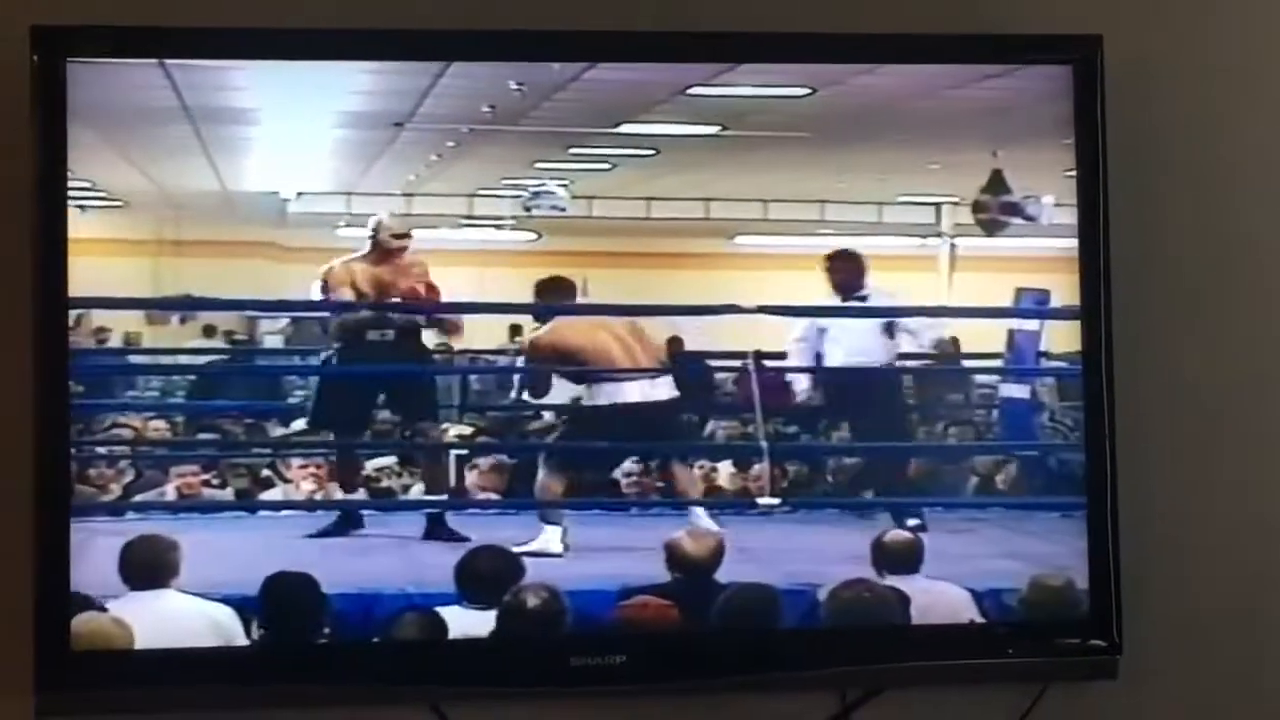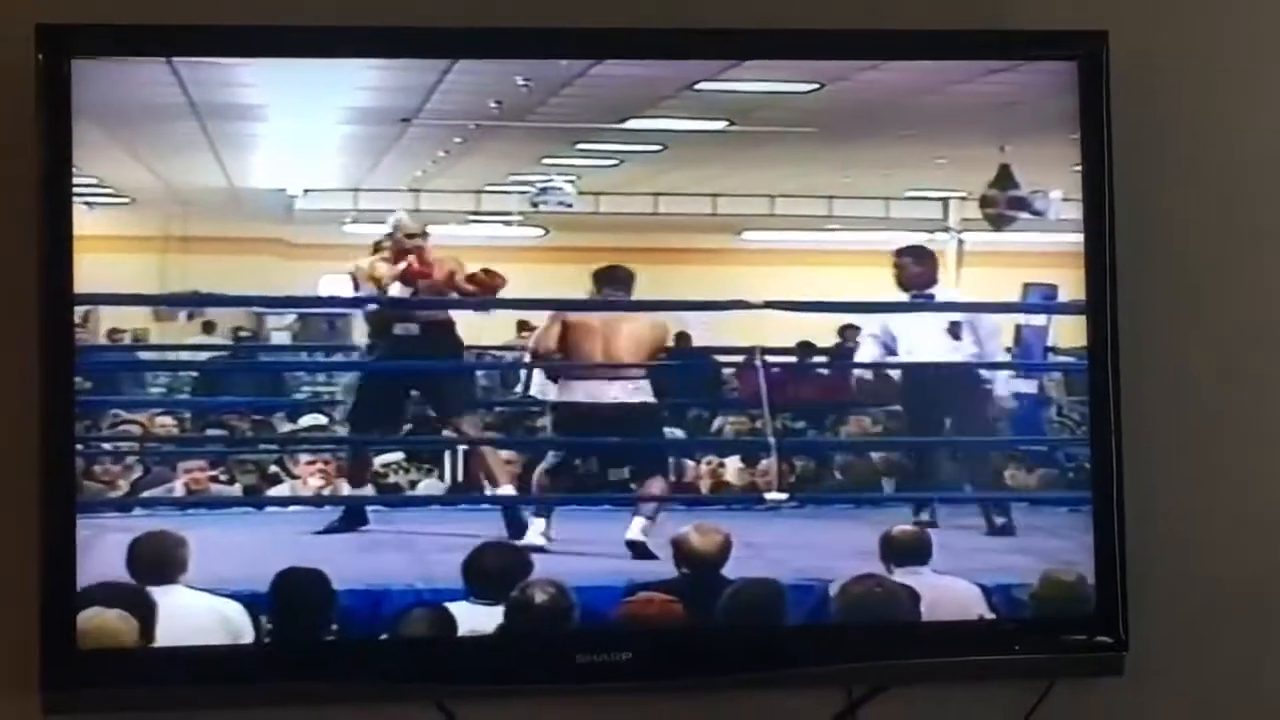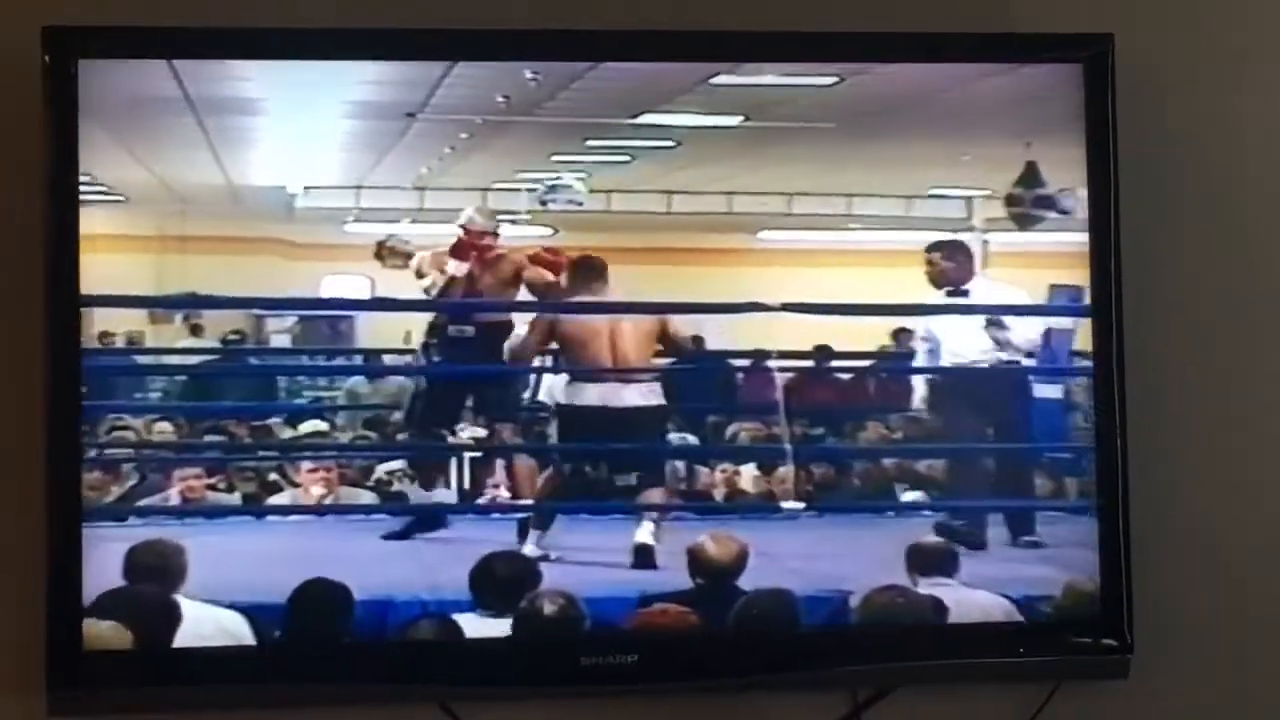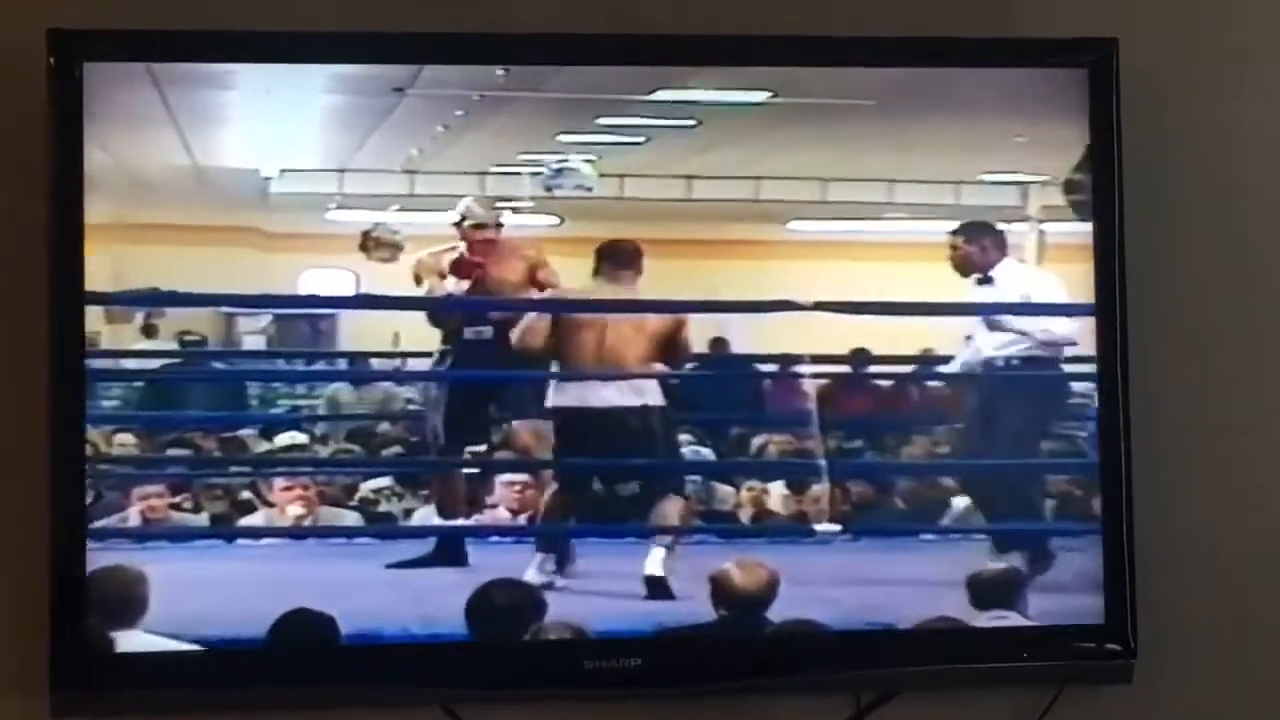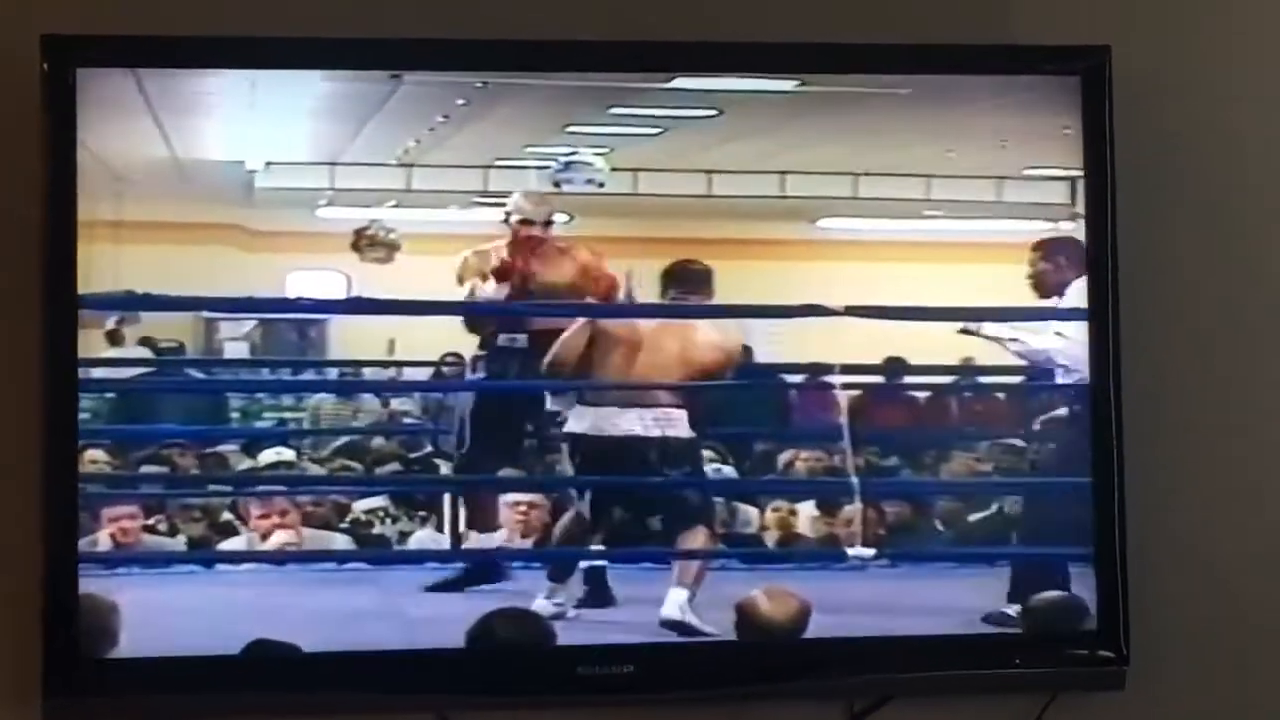
dt=0.4s
person 1, frame 1
left shoulder: (416, 269)
right shoulder: (341, 272)
left elbow: (427, 312)
right elbow: (342, 323)
left wrist: (443, 322)
right wrist: (391, 307)
left hip: (406, 355)
right hip: (357, 358)
right knee: (346, 439)
left ankle: (436, 520)
right ankle: (350, 514)
person 1, frame 2
left shoulder: (446, 264)
right shoulder: (367, 270)
left elbow: (476, 300)
right elbow: (374, 316)
left wrist: (485, 289)
right wrist: (401, 286)
left hip: (440, 350)
right hip: (390, 353)
left knee: (469, 427)
right knee: (362, 432)
left ankle: (512, 511)
right ankle: (354, 511)
person 1, frame 3
left shoulder: (514, 262)
right shoulder: (432, 261)
left elbow: (549, 292)
right elbow: (439, 301)
left wrist: (556, 275)
right wrist: (458, 264)
left hip: (494, 351)
right hip: (447, 350)
right knee: (423, 428)
right ankle: (430, 511)
person 1, frame 4
left shoulder: (526, 255)
right shoulder: (433, 263)
left elbow: (556, 293)
right elbow: (438, 318)
right wrist: (458, 278)
left hip: (516, 354)
right hip: (465, 355)
left knee: (530, 438)
right knee: (446, 450)
right ankle: (450, 544)
person 1, frame 5
left shoulder: (577, 259)
right shoulder: (479, 260)
right elbow: (473, 318)
left wrist: (610, 296)
right wrist: (497, 283)
right hip: (500, 366)
right knee: (472, 465)
right ankle: (487, 560)
person 2, frame 1
left shoulder: (888, 303)
left elbow: (919, 327)
right elbow: (801, 347)
left wrist: (935, 340)
right wrist: (802, 384)
left hip: (886, 380)
right hip: (846, 383)
left knee: (898, 441)
right knee: (875, 446)
right ankle: (905, 511)
person 2, frame 2
right shoulder: (894, 310)
left elbow: (991, 345)
right elbow: (873, 340)
right wrist: (863, 364)
left hip: (962, 379)
right hip: (919, 382)
right knee: (922, 447)
left ankle: (997, 514)
right ankle: (924, 509)
person 2, frame 3
left shoulder: (1005, 296)
right shoulder: (934, 309)
left elbow: (1032, 334)
right elbow: (925, 351)
left wrist: (1008, 338)
right wrist: (920, 389)
left hip: (1005, 382)
right hip: (958, 386)
left knee: (1014, 456)
right knee: (963, 452)
left ankle: (1023, 528)
right ankle: (967, 526)
person 2, frame 4
left shoulder: (1032, 280)
right shoulder: (981, 290)
left elbow: (1063, 333)
left wrist: (1015, 321)
right wrist: (948, 369)
left hip: (1031, 380)
right hip: (991, 382)
left knee: (1006, 466)
right knee: (976, 467)
left ankle: (1029, 549)
right ankle: (1012, 546)
person 2, frame 5
left shoulder: (1079, 303)
right shoulder: (1071, 303)
left elbow: (1066, 353)
left wrist: (995, 331)
right wrist: (1068, 409)
left hip: (1089, 416)
right hip: (1086, 414)
left knee: (1049, 502)
person 3, frame 1
left shoulder: (542, 339)
right shoulder: (621, 319)
left elbow: (537, 390)
right elbow: (658, 357)
left wrist: (531, 360)
left hip: (614, 399)
right hip: (663, 395)
left knee: (554, 464)
right knee: (671, 459)
left ankle: (551, 538)
right ankle: (700, 517)
person 3, frame 2
left shoulder: (567, 313)
right shoulder: (654, 323)
left elbow: (540, 350)
left wrist: (561, 360)
left hip: (577, 399)
right hip: (632, 400)
left knee: (555, 467)
right knee: (654, 474)
left ankle: (537, 530)
right ankle: (638, 530)
person 3, frame 3
left shoulder: (556, 315)
right shoulder: (649, 313)
left elbow: (518, 358)
right elbow: (685, 349)
left hip: (586, 402)
right hip: (643, 403)
left knee: (562, 473)
right knee: (650, 479)
left ankle: (532, 543)
right ankle: (645, 533)
person 3, frame 4
left shoulder: (564, 300)
right shoulder: (667, 311)
left elbow: (525, 343)
right elbow: (678, 361)
left hip: (574, 404)
right hip: (636, 404)
left knee: (570, 485)
right knee: (669, 489)
left ankle: (541, 567)
right ankle: (656, 563)
person 3, frame 5
left shoulder: (607, 315)
right shoulder: (723, 344)
left elbow: (556, 362)
left wrist: (573, 392)
left hip: (591, 427)
right hip: (659, 433)
left knee: (588, 514)
right knee: (695, 522)
left ankle: (550, 596)
right ankle: (677, 603)
